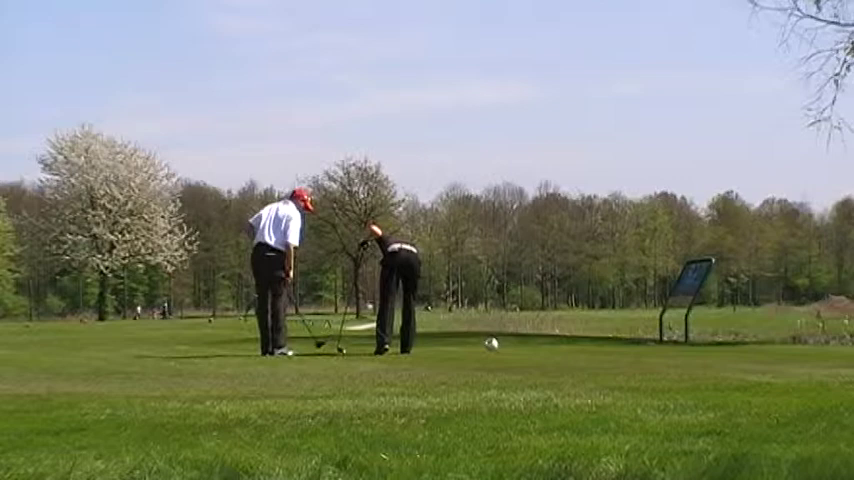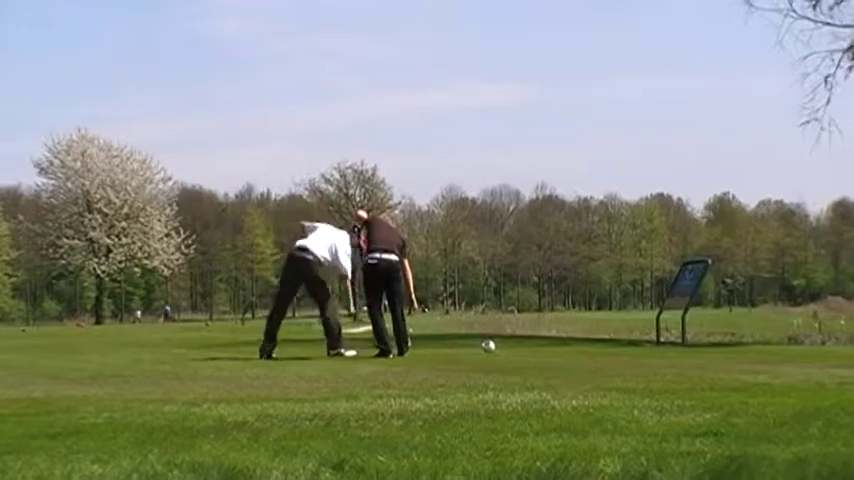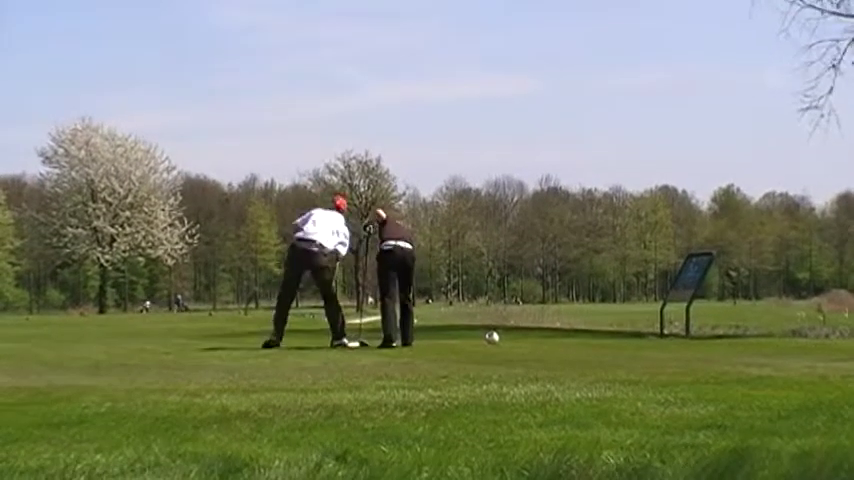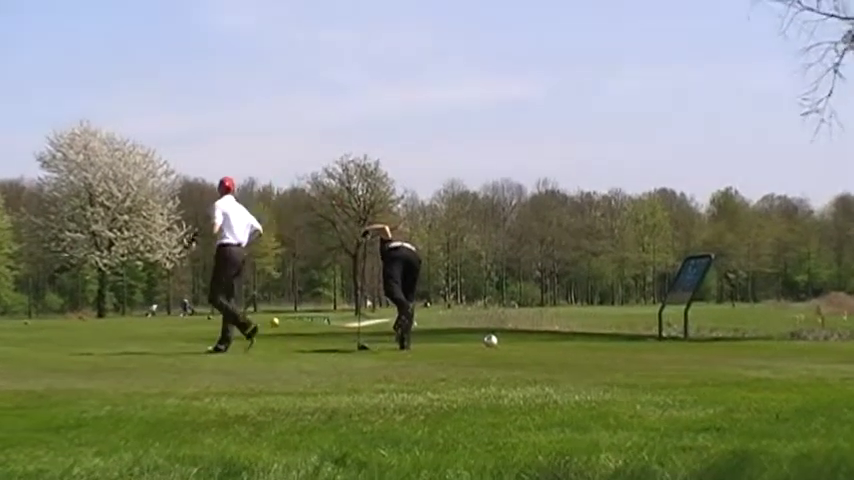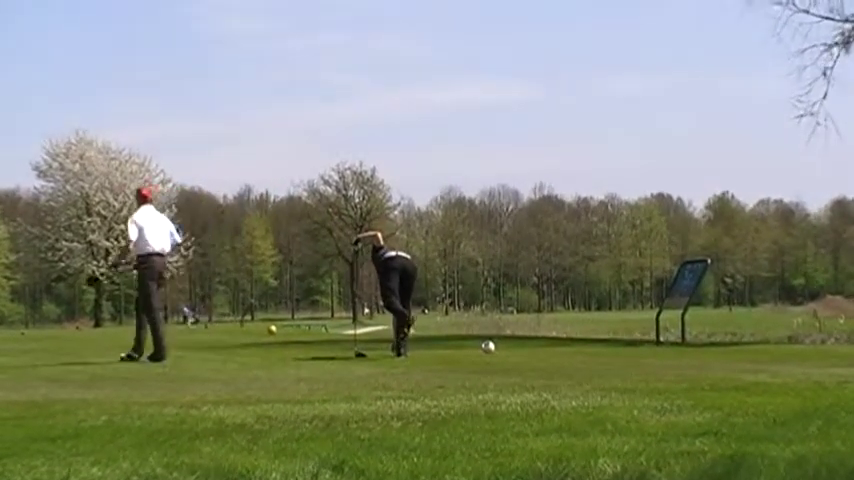
dt=1s
person 1, frame 1
left shoulder: (270, 207)
right shoulder: (294, 215)
left elbow: (250, 226)
right elbow: (290, 244)
right wrist: (290, 269)
left hip: (258, 253)
right hip: (275, 256)
left knee: (263, 299)
right knee: (279, 300)
left ankle: (267, 347)
right ankle: (278, 346)
person 1, frame 2
left shoulder: (328, 229)
right shoulder: (344, 244)
left elbow: (305, 225)
right elbow: (346, 275)
left hip: (294, 256)
right hip: (311, 262)
left knee: (281, 301)
right knee: (327, 304)
left ankle: (266, 349)
right ankle: (335, 348)
person 1, frame 3
left shoulder: (315, 213)
right shoulder: (343, 228)
left elbow: (294, 226)
right elbow: (338, 255)
right wrist: (330, 278)
left hip: (297, 248)
right hip: (318, 253)
left knee: (286, 294)
right knee: (329, 296)
left ankle: (276, 337)
right ankle: (338, 338)
person 1, frame 4
left shoulder: (220, 204)
right shoulder: (241, 208)
left elbow: (215, 230)
right elbow: (258, 230)
left hip: (226, 252)
right hip: (240, 252)
left knee: (216, 297)
right knee: (228, 297)
left ankle: (247, 325)
right ankle: (224, 342)
person 1, frame 5
left shoulder: (137, 217)
right shoulder: (161, 217)
left elbow: (130, 243)
right elbow: (177, 241)
left hip: (147, 263)
right hip: (161, 262)
left knee: (151, 308)
right knee: (142, 306)
left ankle: (160, 352)
right ankle: (137, 351)
person 2, frame 1
left shoulder: (386, 240)
left elbow: (373, 227)
left wrist: (368, 240)
left hip: (394, 254)
right hip: (413, 256)
left knee: (387, 302)
right knee: (409, 304)
left ankle: (383, 342)
right ankle: (407, 347)
person 2, frame 2
left shoulder: (374, 221)
right shoulder: (398, 236)
left elbow: (359, 213)
right elbow: (406, 268)
left wrist: (359, 225)
right wrist: (411, 295)
left hip: (373, 264)
right hip: (393, 264)
left knee: (374, 309)
right knee: (397, 309)
left ankle: (385, 349)
right ankle: (403, 347)
person 2, frame 3
left shoulder: (387, 223)
right shoulder: (407, 234)
left elbow: (380, 213)
left wrist: (369, 224)
right wrist: (410, 293)
left hip: (388, 251)
right hip: (408, 253)
left knee: (388, 296)
right knee: (406, 299)
left ankle: (390, 338)
right ankle: (407, 338)
person 2, frame 4
left shoulder: (387, 244)
left elbow: (385, 228)
left wrist: (367, 230)
left hip: (395, 254)
right hip: (414, 256)
left knee: (391, 287)
right knee: (409, 298)
left ankle: (405, 306)
right ankle: (405, 340)
person 2, frame 5
left shoulder: (379, 252)
left elbow: (377, 235)
left wrist: (359, 238)
left hip: (392, 264)
right hip: (409, 264)
left knee: (389, 299)
right knee: (404, 304)
left ankle: (406, 317)
right ankle: (401, 347)
